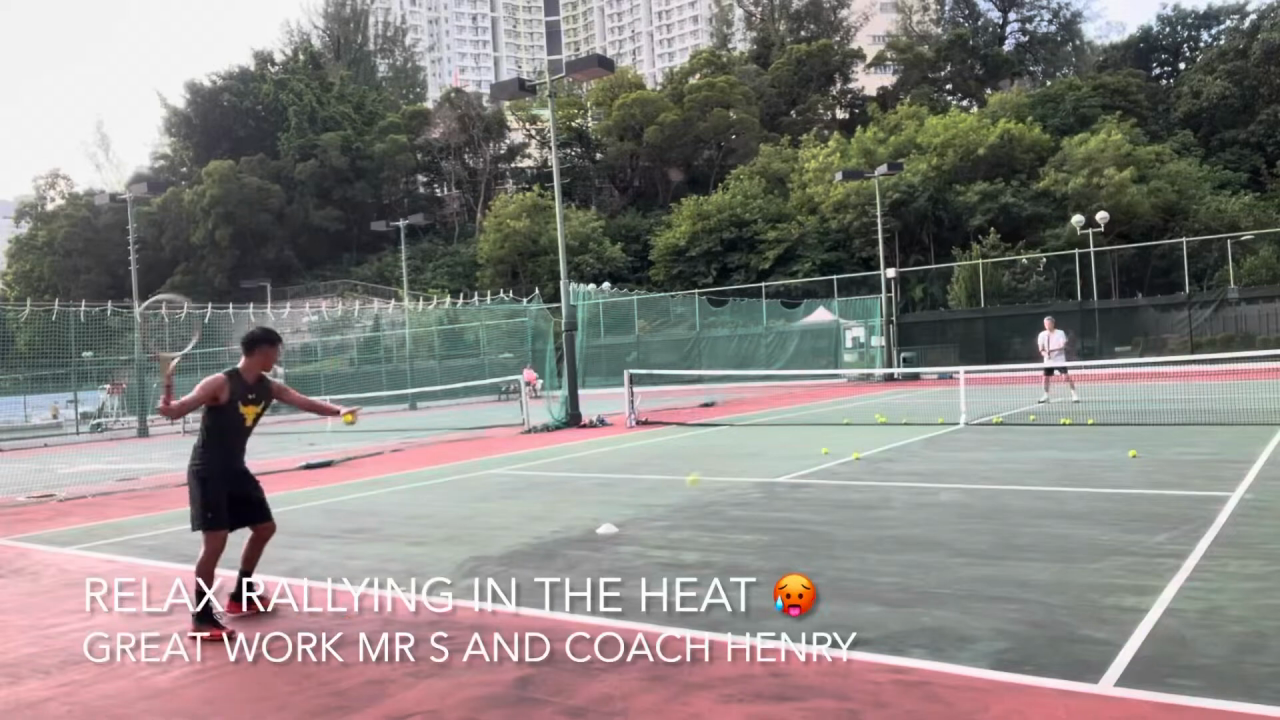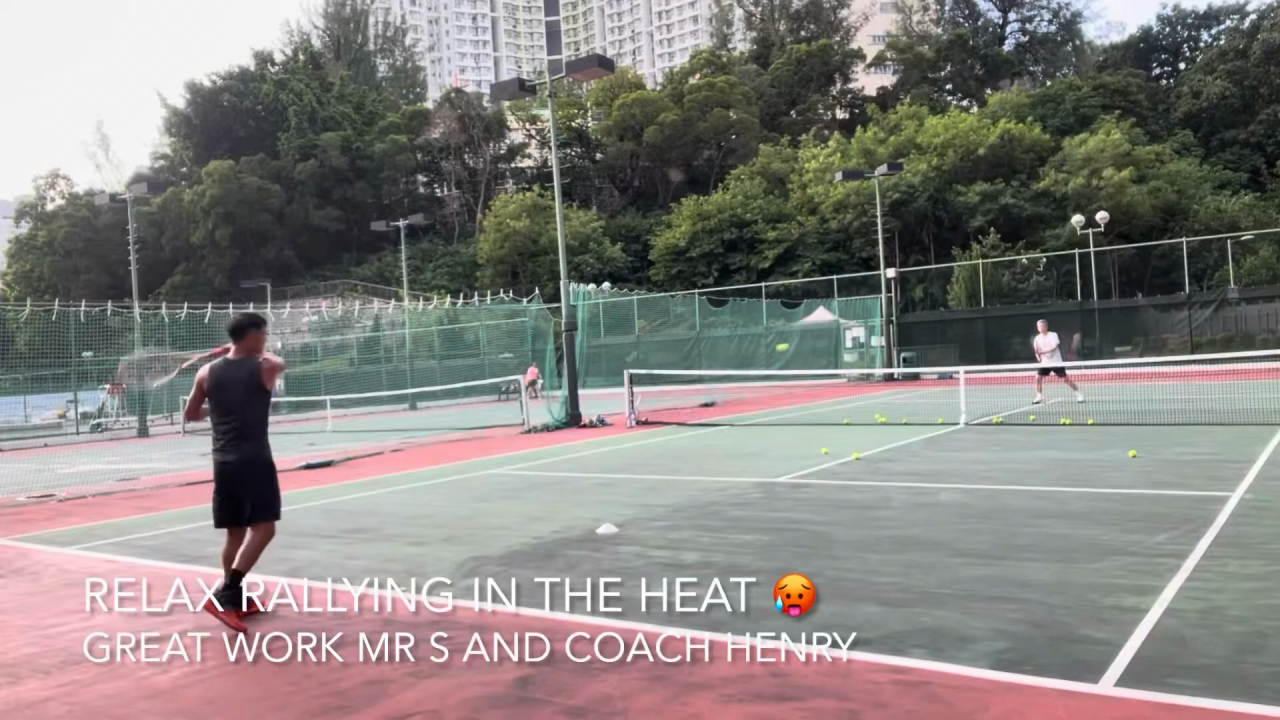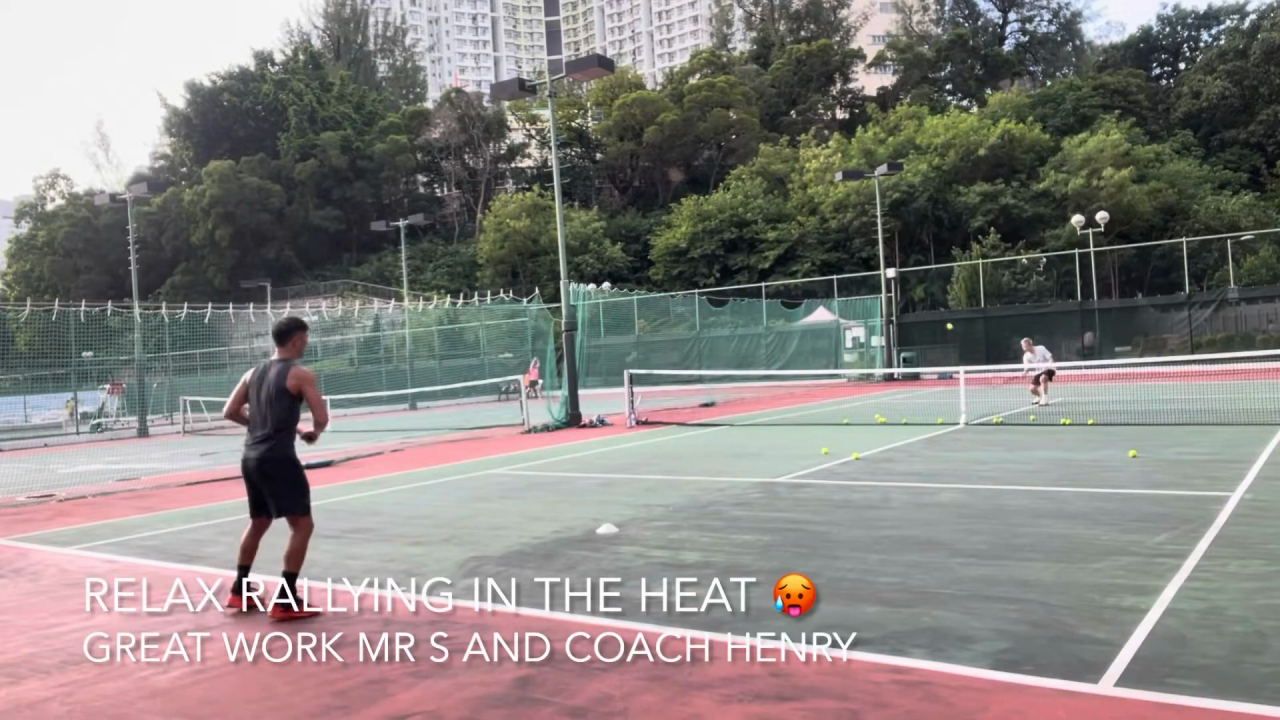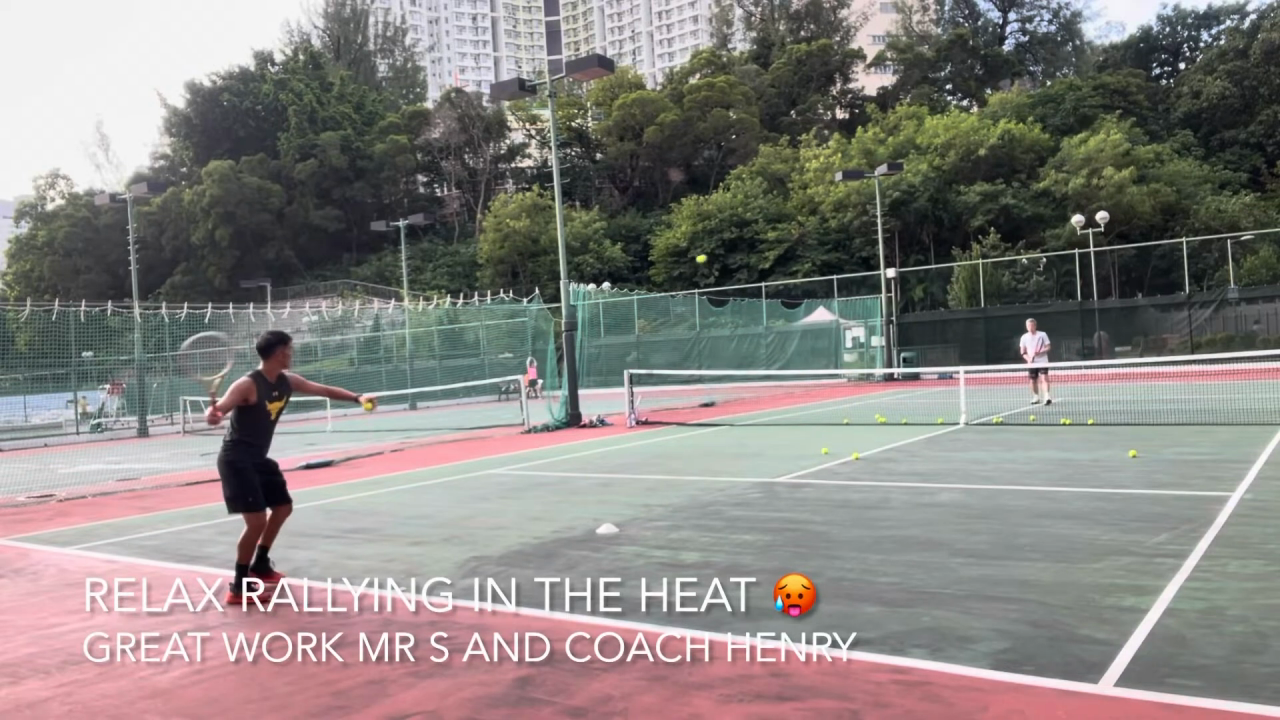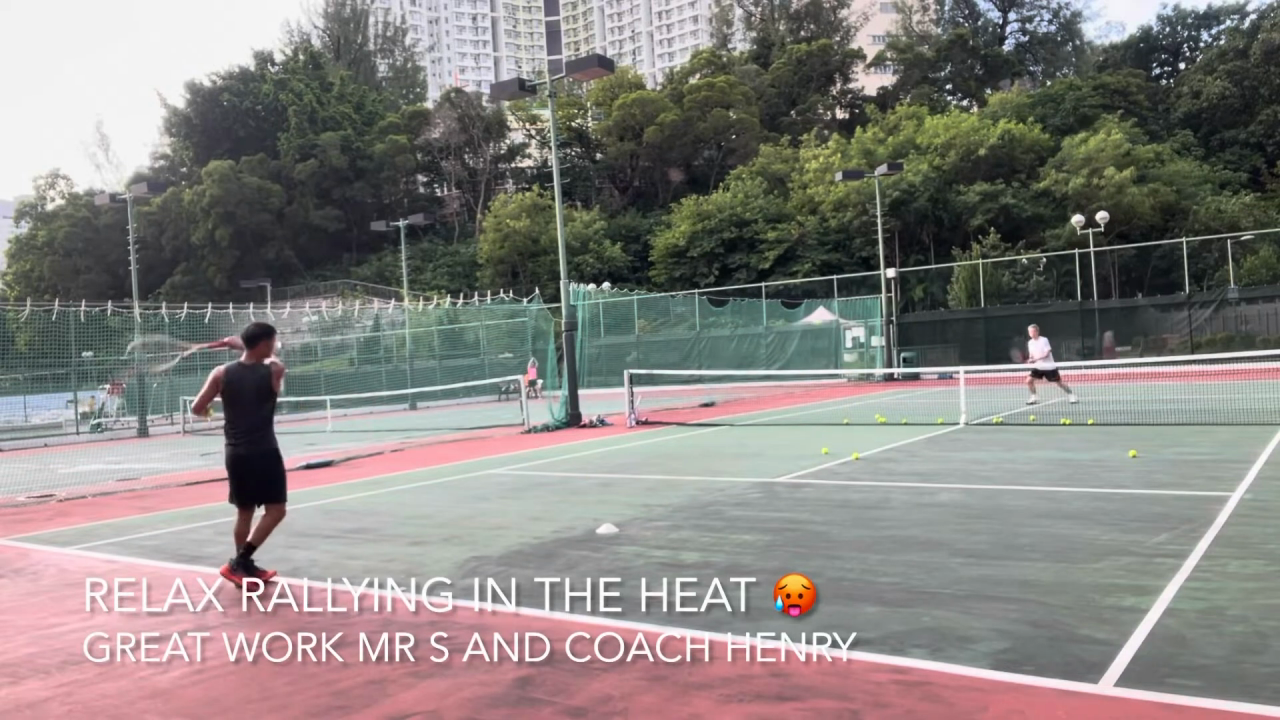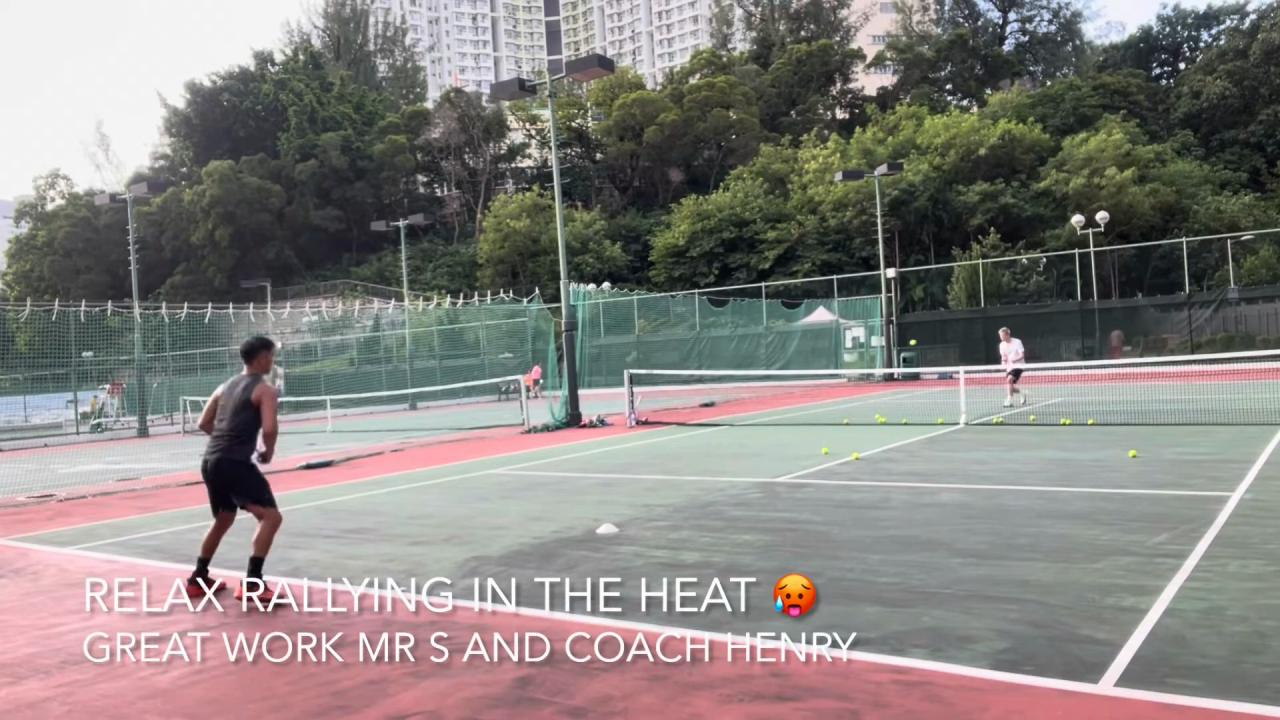
dt=0.7s
person 1, frame 1
left shoulder: (270, 387)
right shoulder: (220, 383)
left elbow: (308, 403)
right elbow: (182, 407)
left wrist: (339, 412)
right wrist: (167, 407)
left hip: (236, 470)
right hip: (208, 470)
left knee: (264, 529)
right knee: (215, 543)
left ankle: (238, 598)
right ankle: (202, 617)
person 1, frame 2
left shoulder: (208, 373)
right shoulder: (266, 368)
left elbow: (190, 414)
right wrist: (244, 352)
left hip: (223, 462)
right hip: (254, 461)
left knee: (237, 531)
right knee: (263, 529)
left ankle: (235, 598)
right ankle: (226, 595)
person 1, frame 3
left shoulder: (255, 373)
right shoulder: (300, 374)
left elbow: (230, 412)
right elbow: (321, 417)
right wrist: (313, 432)
left hip: (252, 458)
right hip: (278, 459)
left knee: (259, 522)
right knee: (302, 525)
left ankle: (239, 591)
right ankle: (285, 601)
person 1, frame 4
left shoulder: (288, 381)
right shoulder: (246, 385)
left elbow: (323, 389)
right elbow: (217, 410)
left wrist: (357, 398)
right wrist: (213, 414)
left hip: (258, 459)
right hip: (236, 461)
left knee: (283, 508)
right knee: (257, 520)
left ankle: (260, 566)
right ankle: (239, 587)
person 1, frame 5
left shoulder: (221, 373)
right shoulder: (275, 371)
left elbow: (198, 407)
right elbow: (271, 359)
right wrist: (237, 343)
left hip: (235, 453)
right hip: (264, 453)
left knee: (244, 511)
right knee: (275, 510)
left ankle: (243, 568)
right ankle: (238, 562)
person 1, frame 6
left shoulder: (226, 387)
right shoulder: (265, 389)
left elbow: (203, 424)
right elbow: (269, 428)
right wrist: (268, 452)
left hip: (211, 461)
right hip: (234, 463)
left knee: (224, 519)
right knee: (271, 517)
left ankle: (198, 578)
right ankle: (253, 581)
